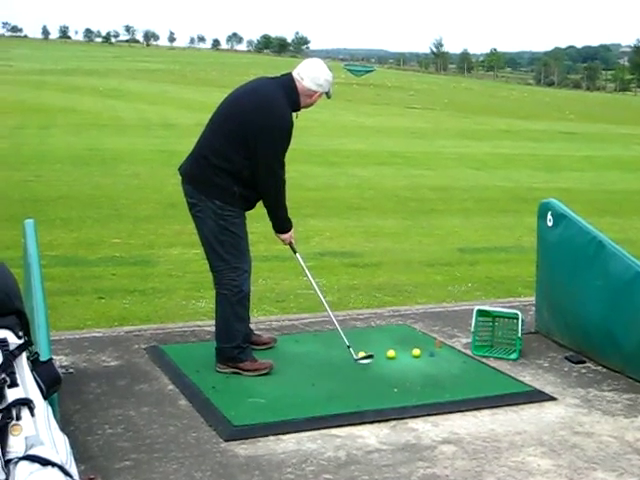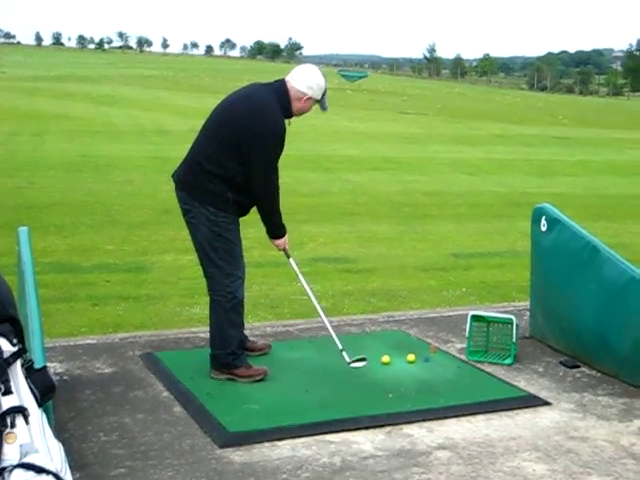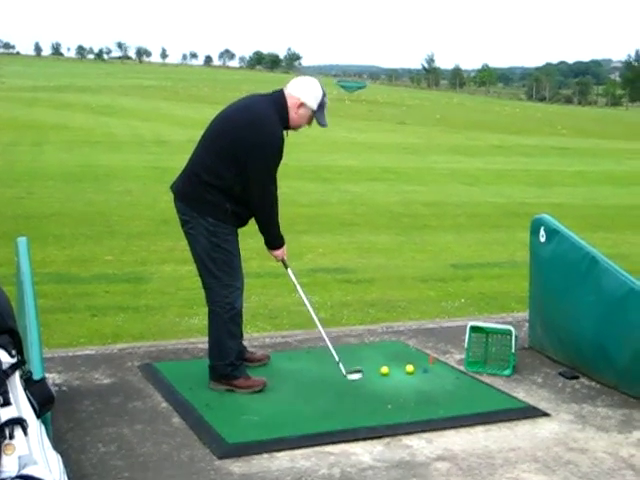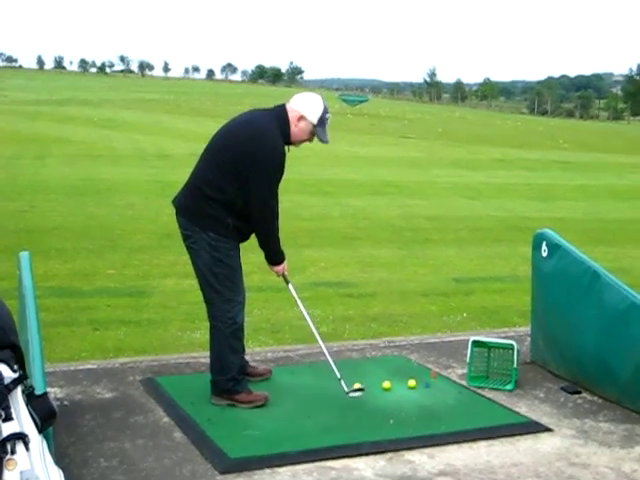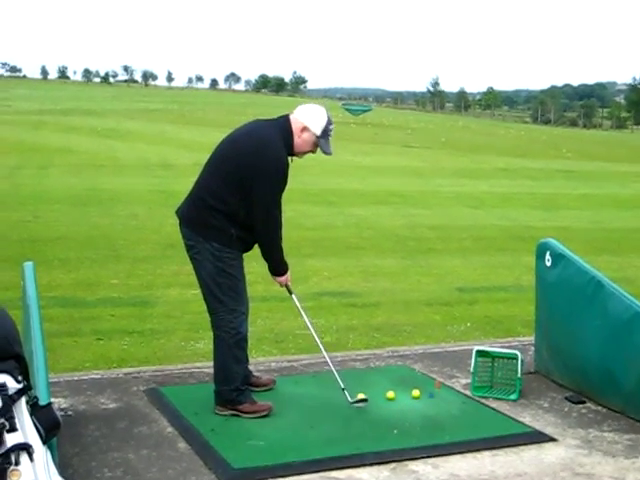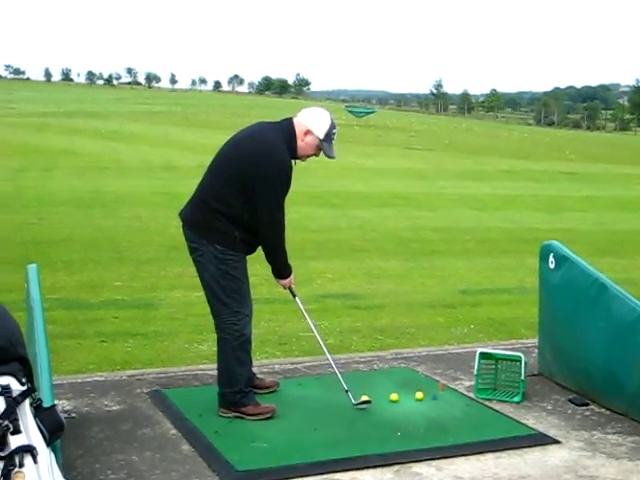
dt=0.1s
person 1, frame 1
left shoulder: (267, 90)
right shoulder: (275, 112)
right elbow: (270, 174)
right wrist: (282, 224)
left hip: (211, 183)
right hip: (215, 192)
left knee: (236, 268)
right knee: (233, 273)
left ankle: (239, 333)
right ankle: (231, 354)
person 1, frame 2
left shoulder: (260, 97)
right shoulder: (267, 118)
right elbow: (264, 179)
right wrist: (276, 229)
left hip: (204, 190)
right hip: (208, 198)
left knee: (230, 274)
right knee: (227, 279)
left ankle: (234, 339)
right ankle: (226, 360)
person 1, frame 3
left shoulder: (259, 108)
right shoulder: (265, 128)
right elbow: (262, 191)
left wrist: (272, 237)
right wrist: (275, 240)
left hip: (204, 200)
right hip: (207, 208)
left knee: (229, 285)
right knee: (226, 290)
left ankle: (233, 350)
right ankle: (225, 371)
person 1, frame 4
left shoulder: (261, 123)
right shoulder: (267, 143)
right elbow: (263, 205)
left wrist: (272, 252)
right wrist: (275, 256)
left hip: (206, 215)
right hip: (209, 223)
left knee: (230, 299)
right knee: (227, 304)
left ankle: (235, 364)
right ankle: (227, 386)
person 1, frame 5
left shoulder: (264, 134)
right shoulder: (270, 153)
right elbow: (266, 216)
right wrist: (278, 266)
left hip: (209, 225)
right hip: (212, 233)
left knee: (234, 310)
right knee: (230, 314)
left ankle: (239, 374)
right ankle: (230, 396)
person 1, frame 6
left shoulder: (268, 136)
right shoulder: (273, 156)
right elbow: (269, 219)
right wrist: (281, 269)
left hip: (212, 227)
right hip: (215, 236)
left knee: (237, 311)
right knee: (234, 316)
left ankle: (242, 377)
right ankle: (234, 398)
